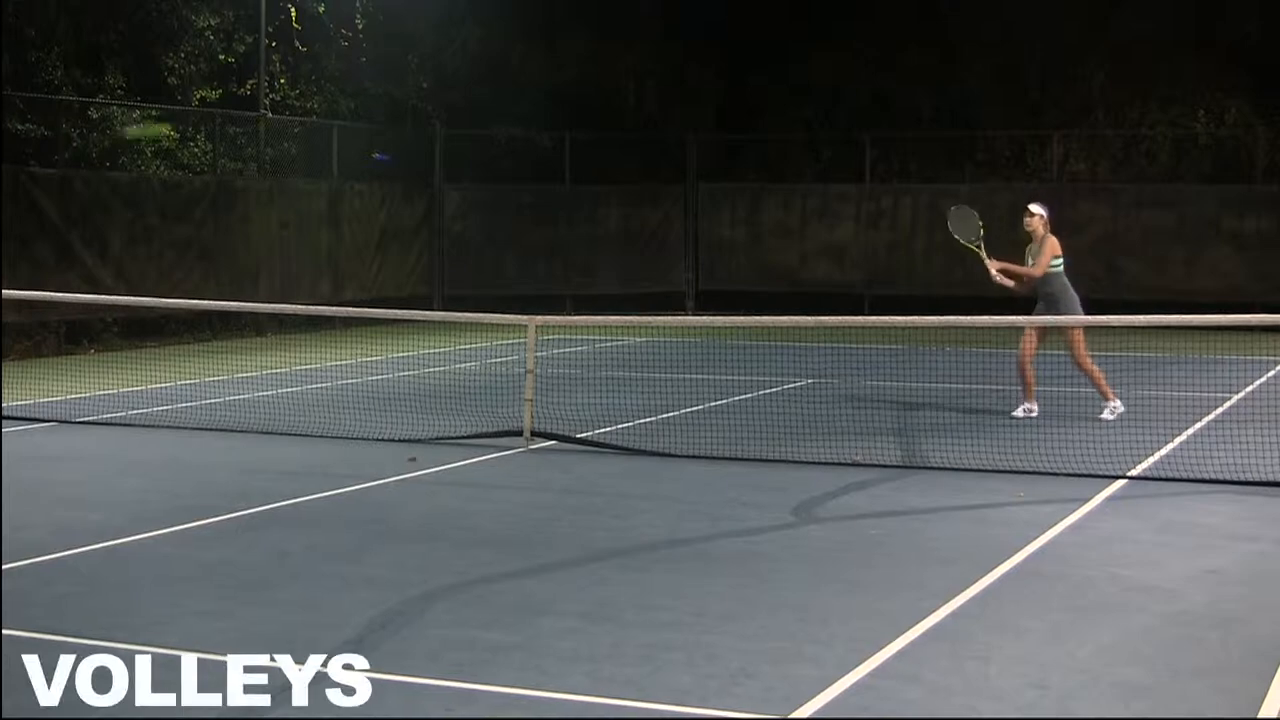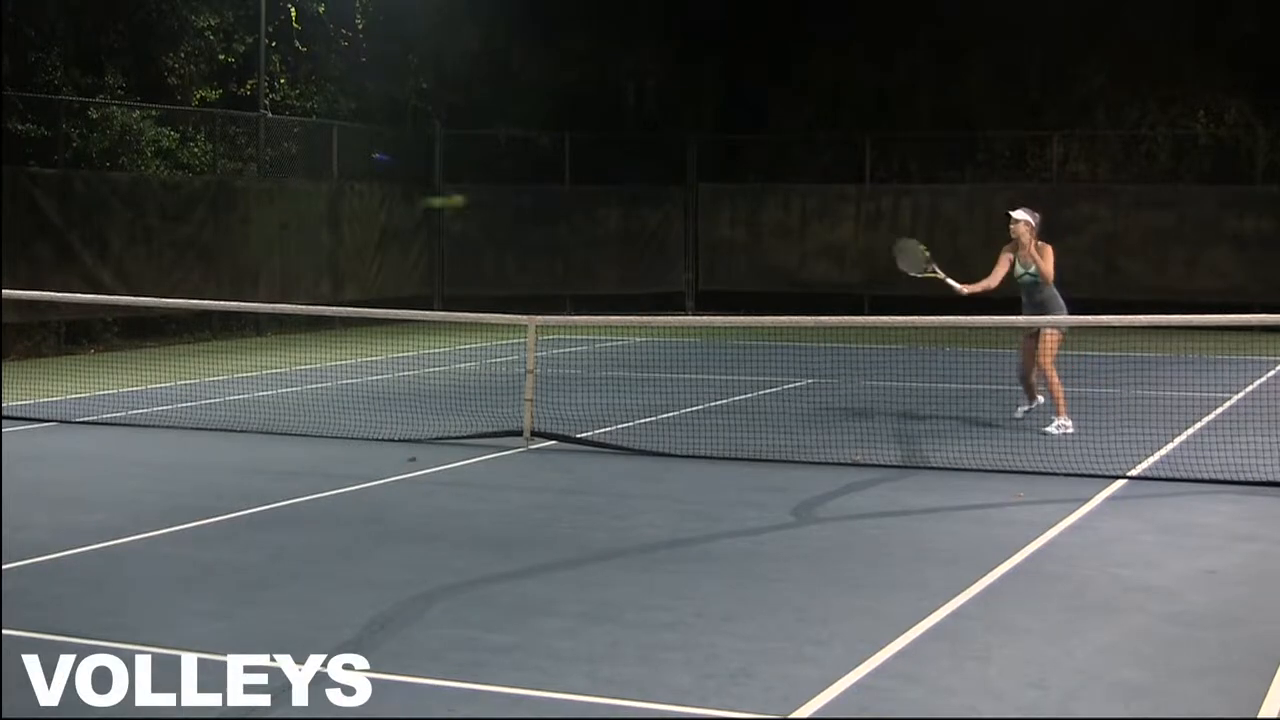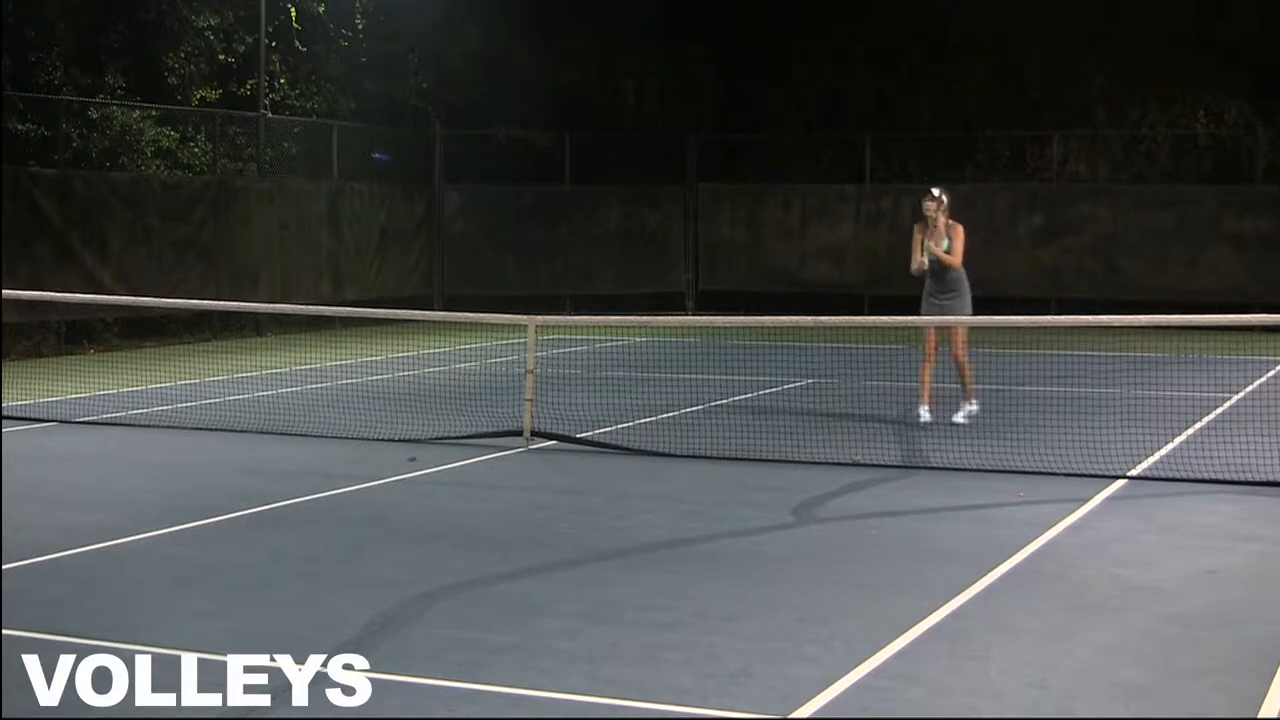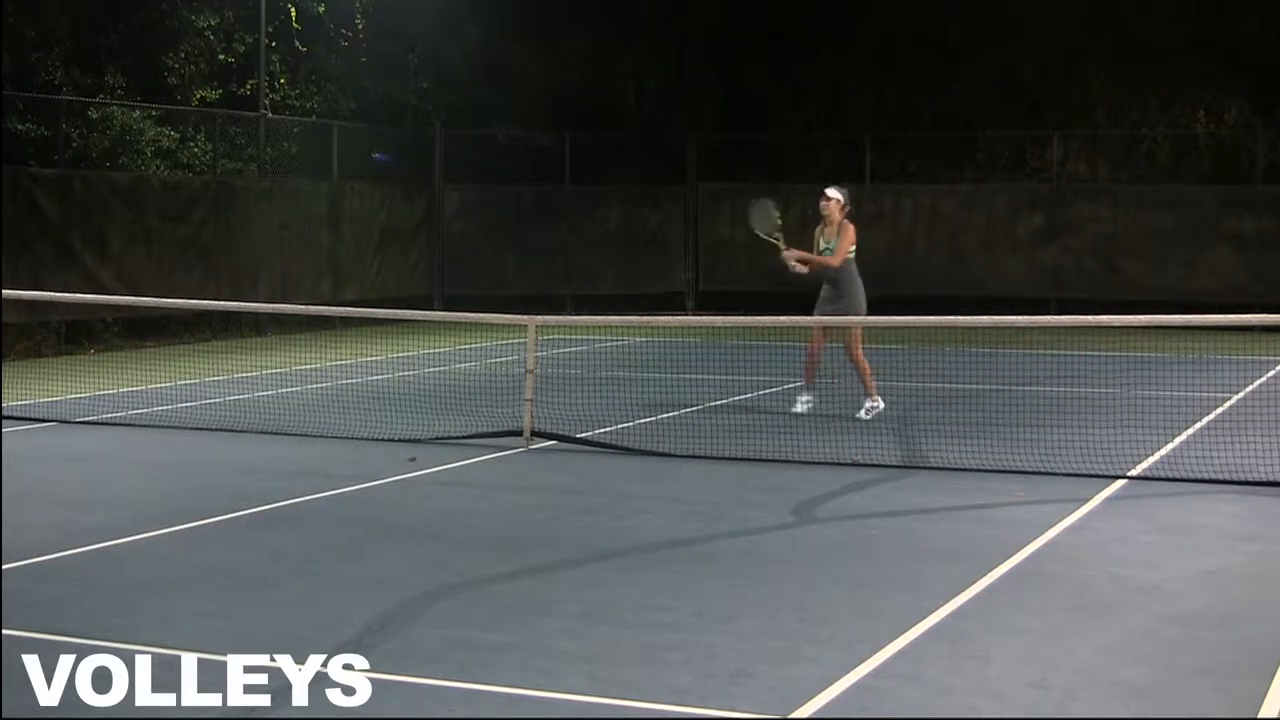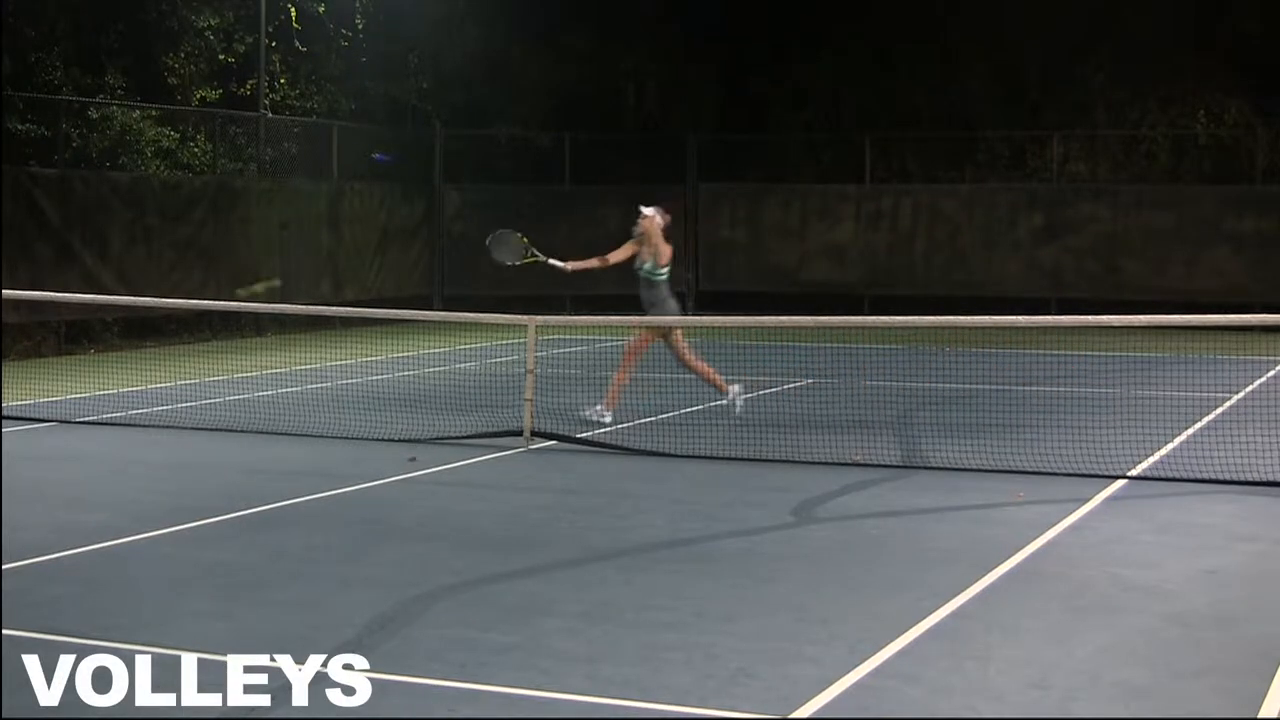
dt=0.7s
person 1, frame 1
left shoulder: (1050, 241)
right shoulder: (1030, 248)
left elbow: (1037, 271)
right elbow: (1027, 285)
left wrist: (1002, 265)
right wrist: (1003, 279)
left hip: (1065, 304)
right hip: (1044, 305)
left knee: (1080, 359)
right knee: (1024, 356)
left ankle: (1112, 401)
right ankle: (1029, 404)
person 1, frame 2
left shoulder: (1044, 249)
right shoulder: (1009, 251)
left elbow: (1049, 279)
right elbow: (993, 280)
left wrist: (1033, 255)
right wrist: (968, 288)
left hip: (1053, 311)
right hip: (1029, 313)
left knee: (1045, 365)
right knee: (1024, 371)
left ankle: (1063, 420)
right ankle: (1033, 397)
person 1, frame 3
left shoulder: (956, 228)
right shoulder: (920, 229)
left elbow: (956, 263)
right elbow: (916, 270)
left wrist: (936, 250)
right wrist: (921, 264)
left hip: (957, 293)
right hip: (932, 294)
left knee: (959, 354)
right knee: (929, 354)
left ankle: (969, 401)
right ankle: (924, 406)
person 1, frame 4
left shoulder: (847, 228)
right shoulder: (820, 231)
left elbow: (835, 261)
right elbow: (817, 266)
left wrist: (801, 255)
right wrist: (799, 264)
left hip: (850, 292)
right hip: (829, 292)
left knee: (853, 351)
right knee: (814, 346)
left ankle: (873, 400)
right ankle: (807, 395)
person 1, frame 5
left shoulder: (664, 247)
right shoulder: (637, 244)
left elbow: (662, 262)
right elbow: (608, 259)
left wrist: (655, 235)
right wrist: (574, 265)
left hip: (661, 311)
right hip: (658, 311)
left knee: (629, 354)
right knee: (688, 361)
left ankle: (607, 409)
right ankle: (729, 390)
